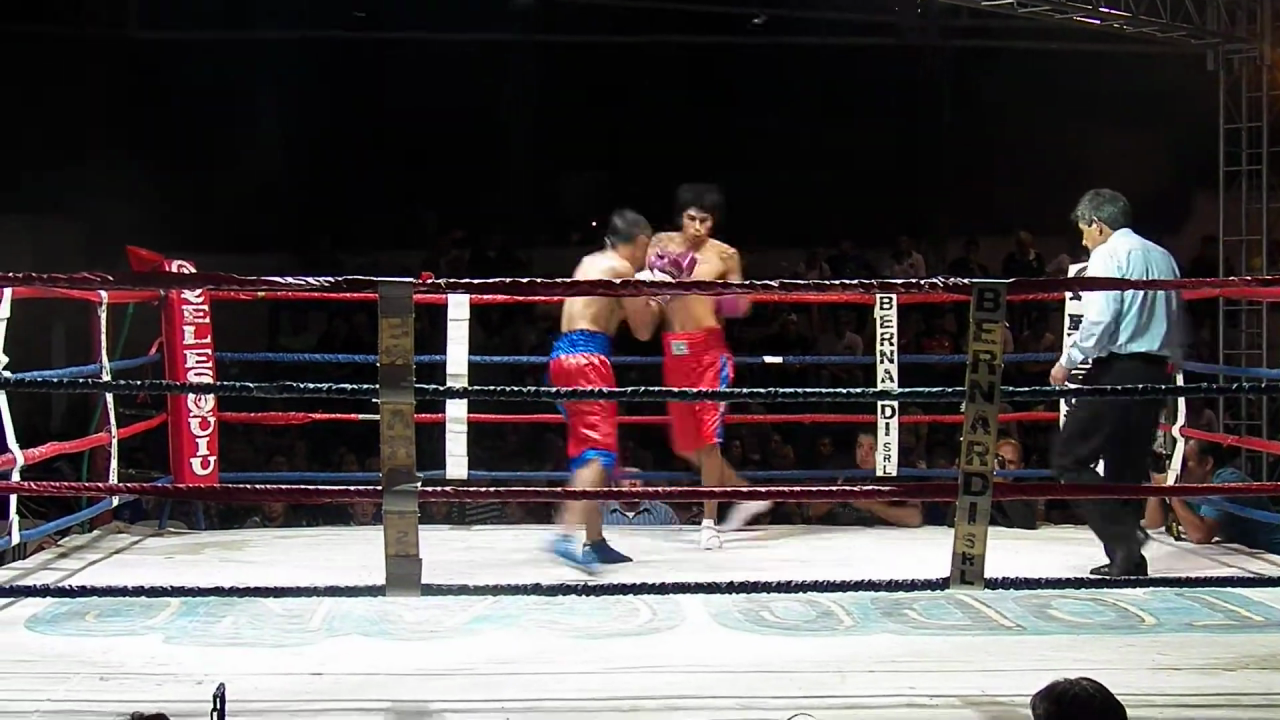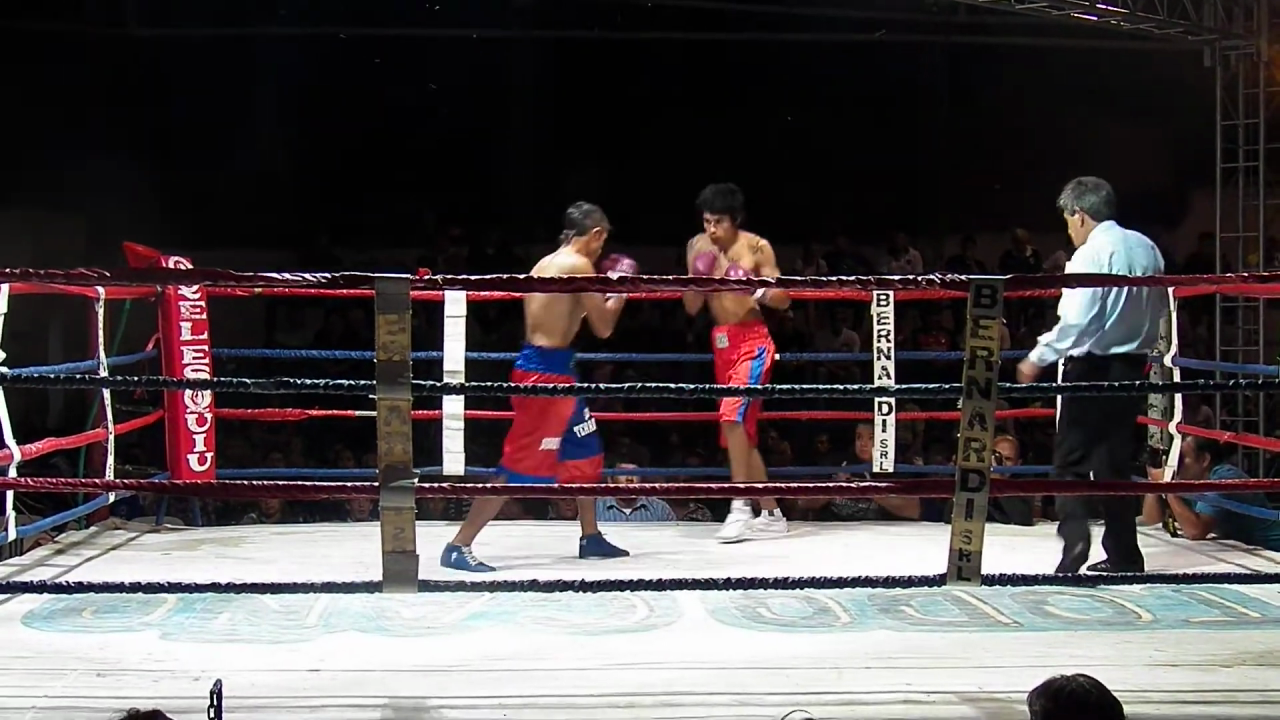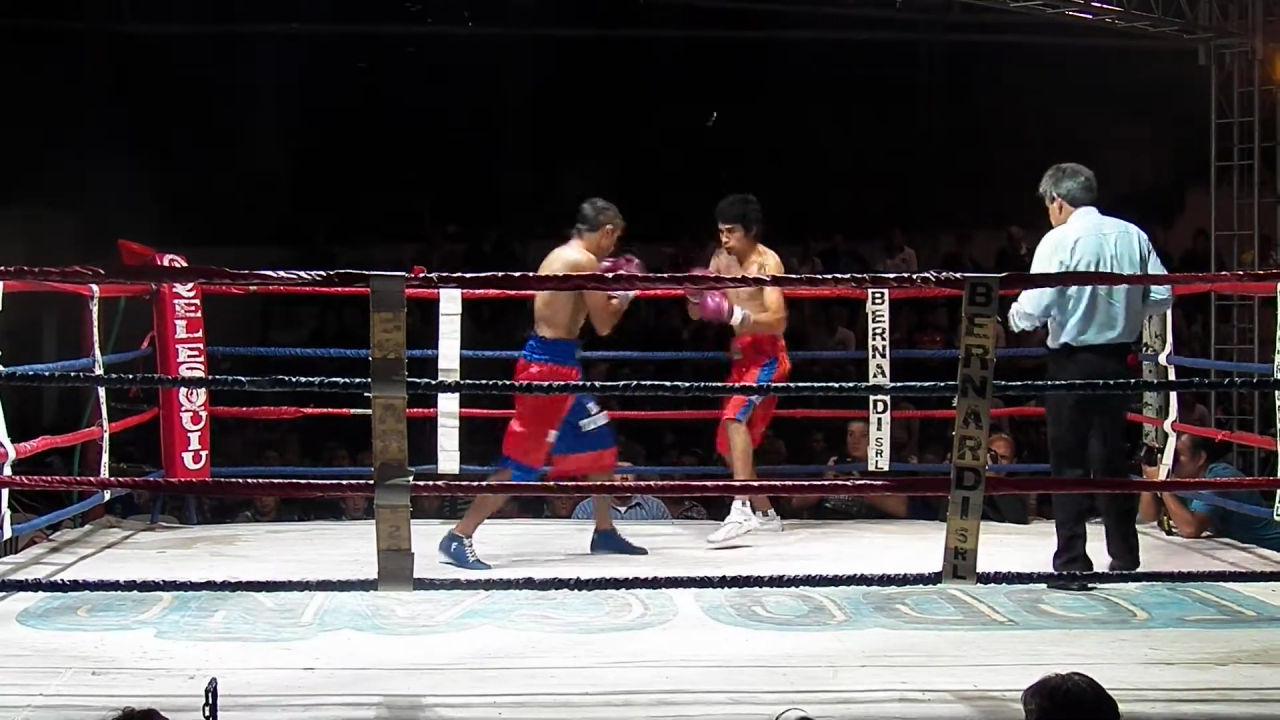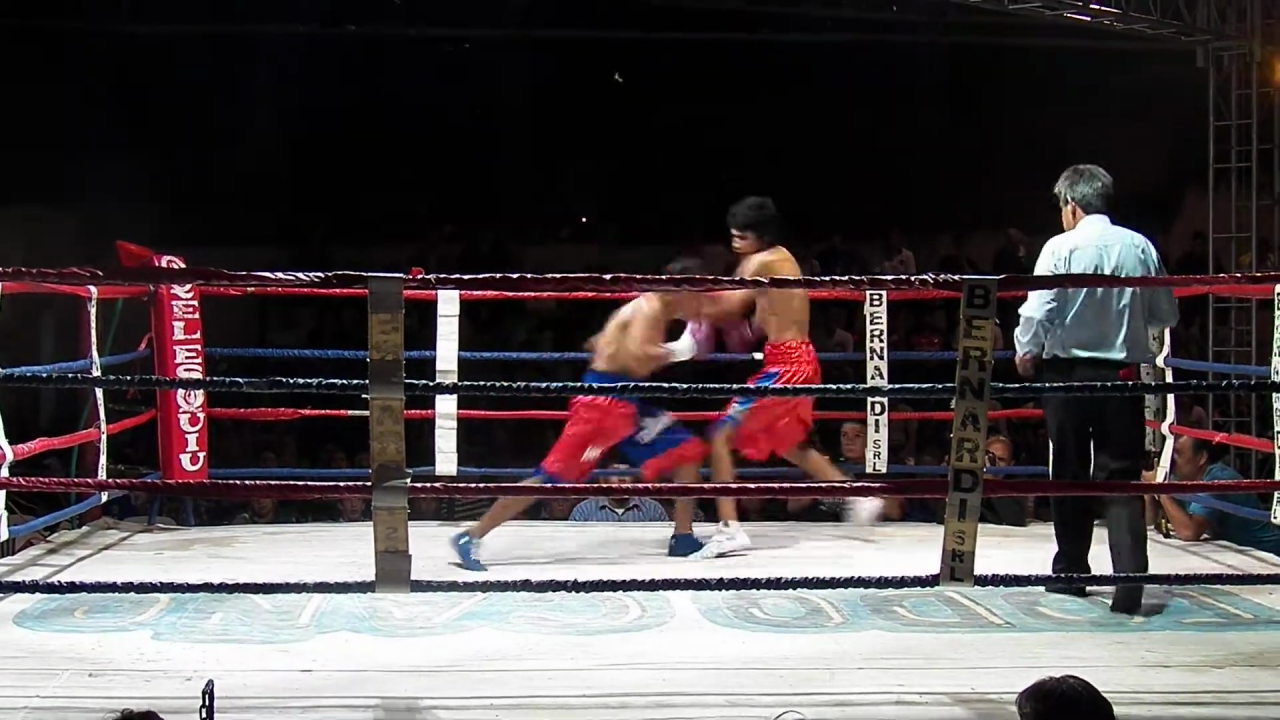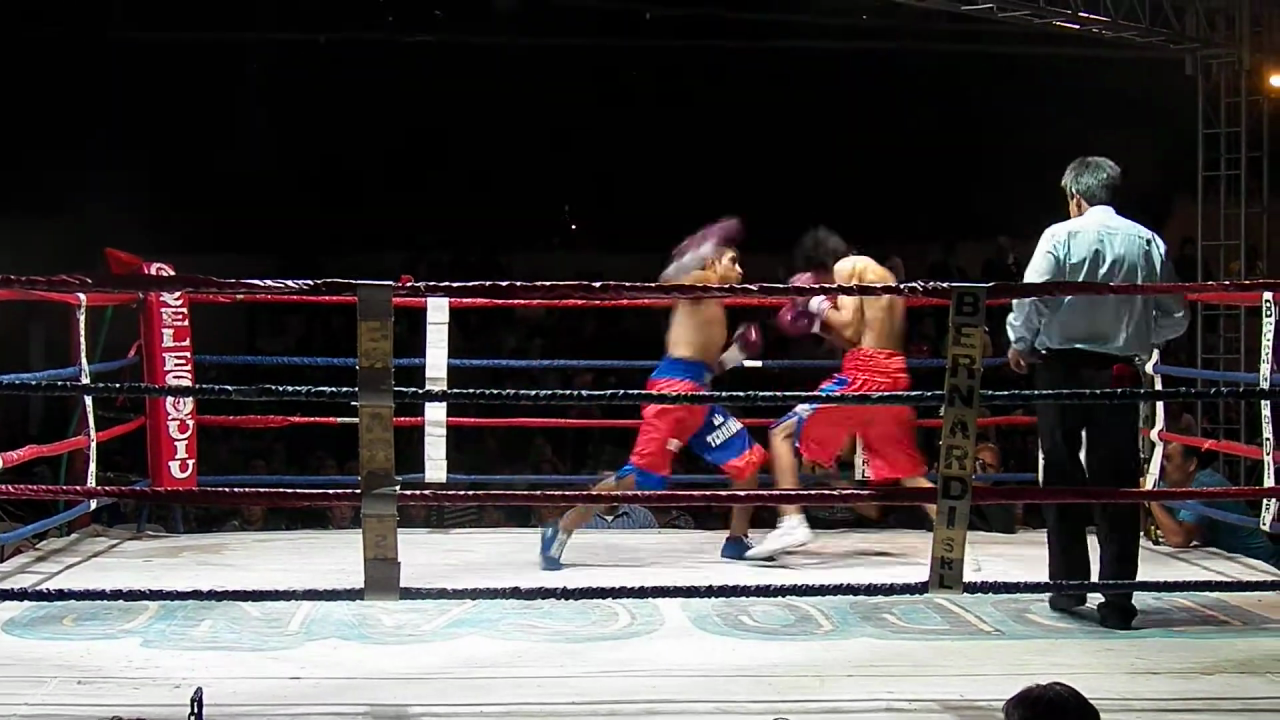
dt=0.3s
person 1, frame 1
left shoulder: (1109, 255)
right shoulder: (1162, 257)
left elbow: (1099, 319)
right elbow: (1174, 323)
left wrist: (1066, 362)
right wrist: (1166, 367)
left hip: (1116, 372)
right hip: (1154, 372)
left knee: (1069, 458)
right knee: (1128, 467)
left ankle: (1121, 536)
right ankle: (1125, 557)
person 1, frame 2
left shoulder: (1091, 253)
right shoulder: (1146, 247)
left elbow: (1076, 321)
right elbow: (1160, 306)
left wrist: (1038, 357)
left hip: (1093, 371)
right hip: (1133, 369)
left knee: (1071, 465)
right knee: (1116, 465)
left ankle: (1075, 548)
right ankle: (1123, 558)
person 1, frame 3
left shoulder: (1060, 240)
right shoulder: (1132, 235)
left elbow: (1035, 307)
right elbow: (1162, 295)
left wrist: (1015, 315)
left hip: (1072, 362)
right hip: (1118, 360)
left knee: (1069, 464)
right knee: (1111, 456)
left ankle: (1072, 565)
right ankle: (1124, 554)
person 1, frame 4
left shoulder: (1061, 248)
right shoulder: (1141, 247)
left elbow: (1035, 314)
right elbow: (1166, 315)
left wrist: (1026, 351)
left hip: (1069, 374)
right hip: (1121, 377)
left knee: (1071, 475)
right knee: (1122, 478)
left ankle: (1070, 572)
right ankle: (1127, 582)
person 1, frame 5
left shoulder: (1061, 235)
right shoulder: (1147, 242)
left elbow: (1029, 297)
right elbow: (1175, 318)
left wrist: (1020, 343)
left hip: (1062, 370)
right hip: (1118, 374)
left knee: (1063, 478)
right knee: (1117, 485)
left ankle: (1068, 583)
right ankle: (1117, 599)
person 2, frame 1
left shoulder: (590, 262)
right shoulder: (621, 268)
right elbow: (643, 330)
left hip: (564, 356)
right hip: (586, 357)
left knee: (587, 448)
right knee: (598, 450)
left ankle: (594, 543)
right ankle: (567, 537)
person 2, frame 2
left shoulder: (547, 263)
right shoulder: (579, 266)
right elbow: (604, 327)
left wrist: (598, 295)
right wrist: (620, 289)
left hip: (551, 369)
right hip: (544, 372)
left knee: (587, 452)
right knee: (520, 467)
left ankle: (591, 538)
right ankle: (457, 547)
person 2, frame 3
left shoulder: (559, 256)
right shoulder: (584, 260)
right elbow: (603, 324)
left wrist: (604, 286)
right wrist: (626, 290)
left hip: (556, 363)
right hip: (550, 365)
left knee: (598, 446)
right knee: (523, 460)
left ankle: (605, 533)
right ankle: (459, 537)
person 2, frame 4
left shoulder: (652, 308)
right shoulder: (652, 308)
right elbow: (639, 361)
right wrist: (679, 350)
left hip: (624, 400)
right hip: (603, 400)
left knee: (686, 451)
right knee: (553, 475)
left ankle: (683, 536)
right ankle: (472, 536)
person 2, frame 5
left shoulder: (714, 303)
right shoulder: (697, 282)
right elbow: (669, 277)
left wrist: (735, 354)
right wrist: (694, 254)
left hip: (696, 392)
right hip: (674, 386)
left knee: (749, 461)
right knee: (642, 473)
left ankle: (738, 540)
right ankle: (561, 529)
person 3, frame 1
left shoulder: (725, 256)
right shoulder: (662, 244)
left elbow: (741, 305)
left wrist: (737, 305)
left hip: (710, 351)
right hip: (675, 352)
left knee: (708, 437)
right knee: (687, 443)
left ankle: (709, 522)
person 3, frame 2
left shoulder: (757, 247)
right shoulder: (698, 246)
left elbow: (783, 300)
right elbow: (691, 307)
left wrist: (756, 290)
right wrist: (697, 278)
left hip: (751, 340)
right hip: (722, 344)
left knee: (733, 416)
right knee: (741, 433)
left ankle: (741, 507)
right ankle: (771, 513)
person 3, frame 3
left shoulder: (767, 262)
right shoulder: (721, 259)
left elbow: (776, 323)
right elbow: (696, 315)
left wrist: (732, 314)
right wrist: (695, 296)
left hip: (766, 355)
right hip: (743, 355)
left knee: (735, 418)
right knee: (730, 441)
left ankle: (741, 509)
right ankle: (764, 512)
person 3, frame 4
left shoulder: (763, 262)
right shoulder: (779, 259)
left elbow: (731, 302)
left hip: (785, 364)
right hip: (797, 362)
left knee: (722, 437)
right knee: (792, 448)
left ankle: (729, 531)
right ankle: (860, 497)
person 3, frame 5
left shoulder: (846, 267)
right shoulder: (882, 274)
left elbow: (847, 326)
left wrist: (814, 302)
right wrist: (812, 323)
left hip: (863, 373)
right hip: (894, 374)
left knee: (782, 435)
right knee: (906, 471)
left ankle: (791, 523)
